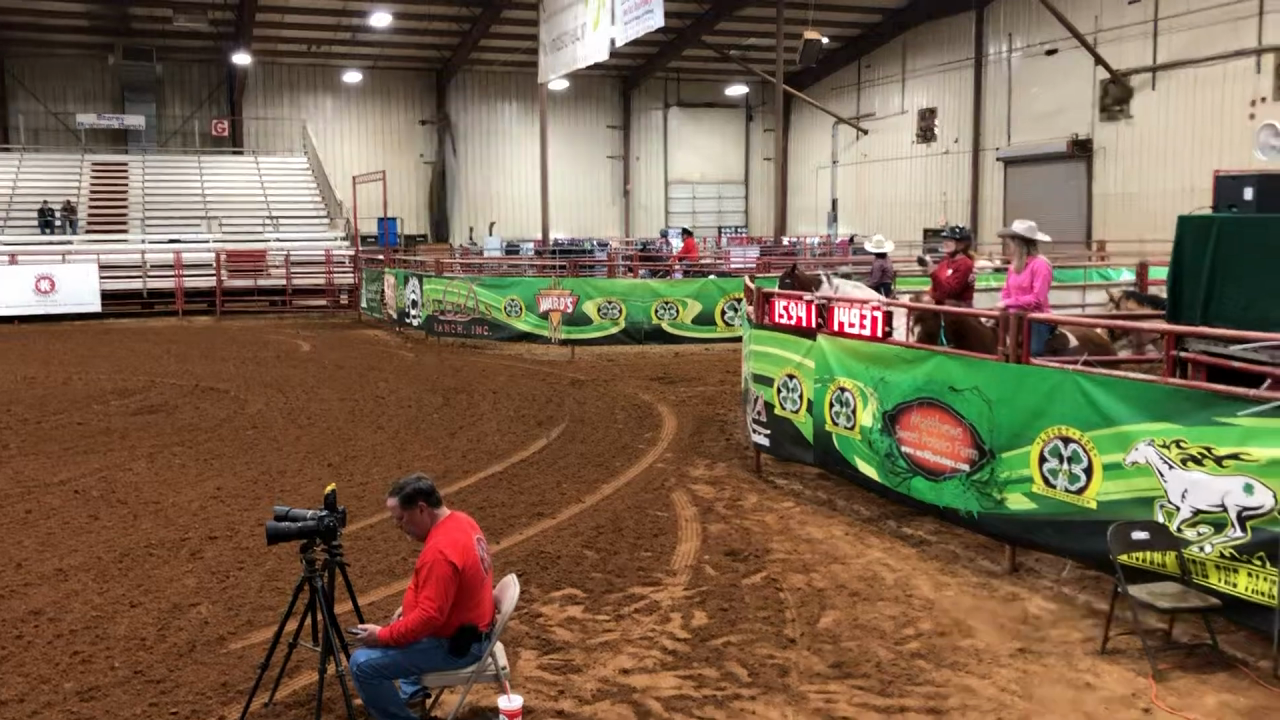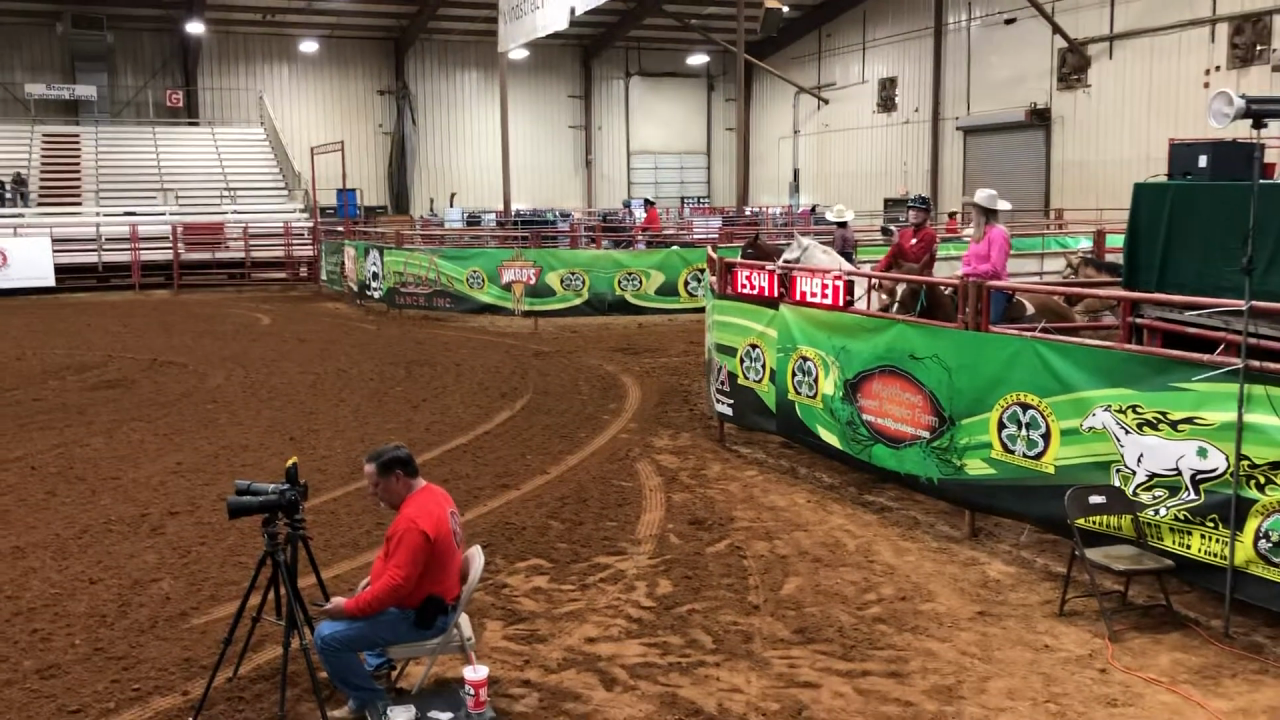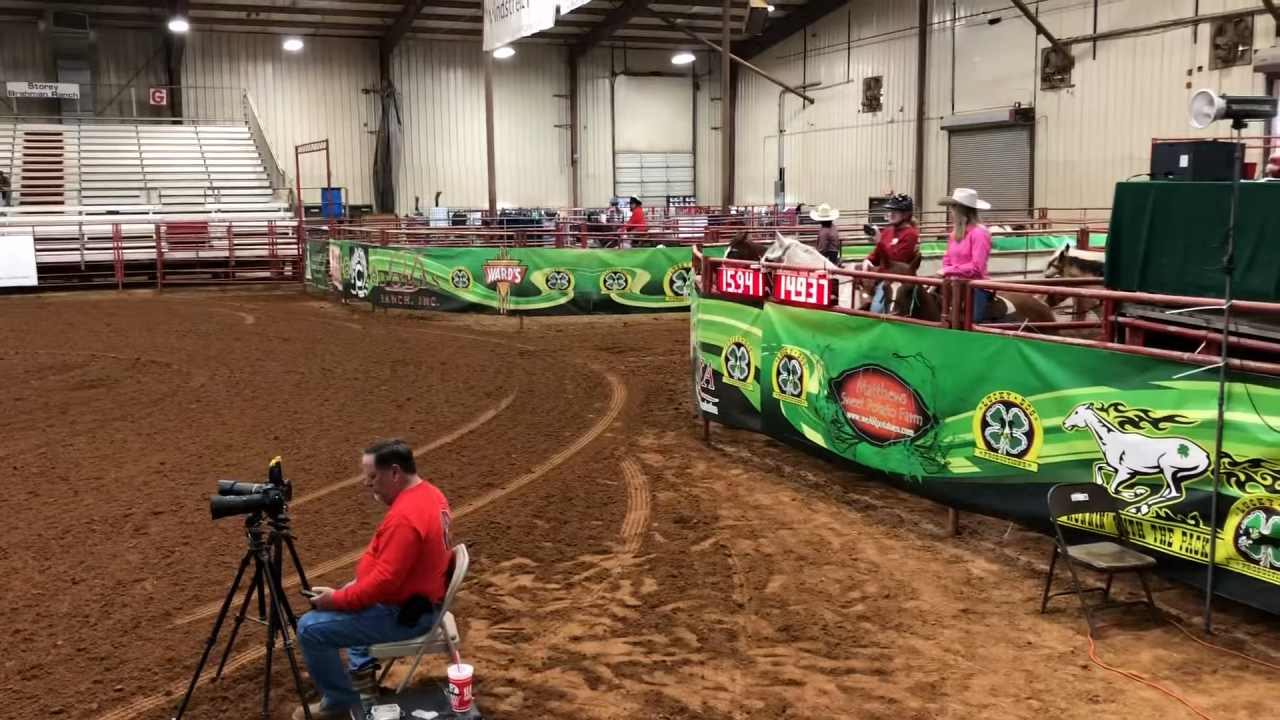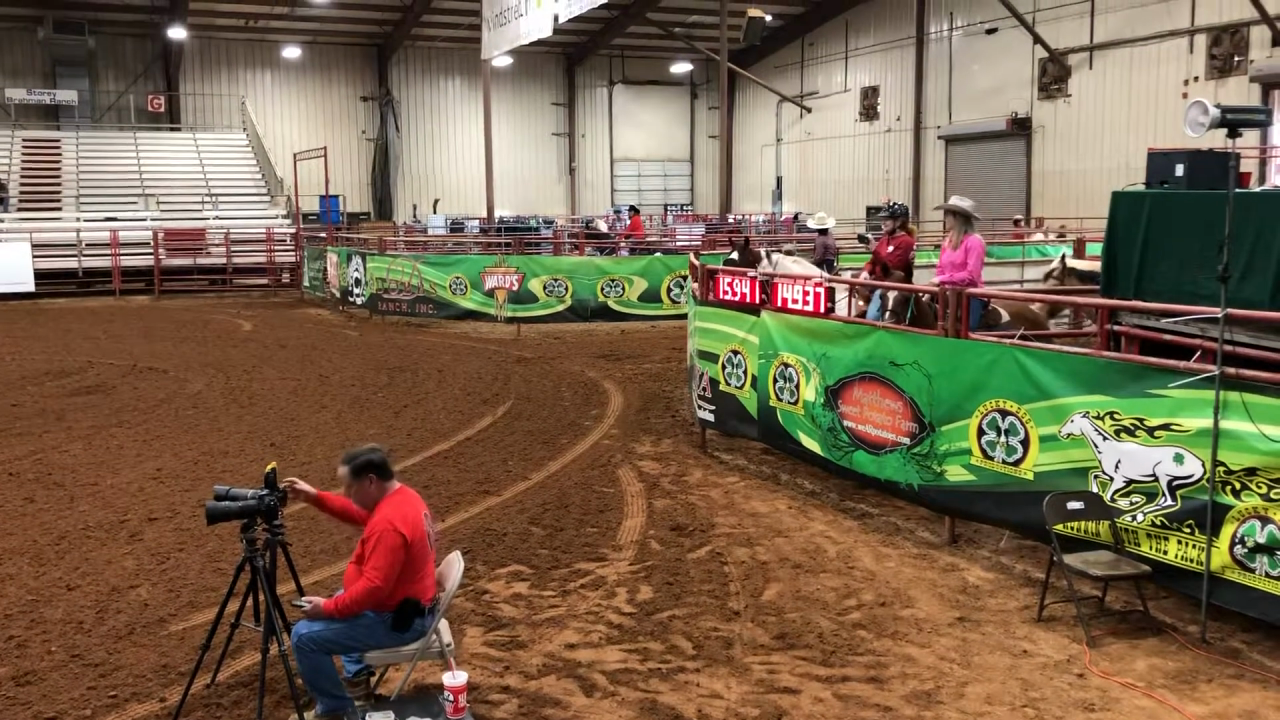
dt=0.7s
person 1, frame 1
left shoulder: (440, 551)
right shoulder: (461, 521)
left elbow: (429, 617)
left wrist: (382, 635)
right wrist: (410, 605)
left hip: (455, 644)
right hip: (469, 628)
left knee: (363, 664)
right knee: (400, 625)
right ankle: (412, 690)
person 1, frame 2
left shoulder: (413, 520)
right shoulder: (435, 494)
left elbow: (396, 586)
left wrist: (349, 608)
right wrist: (376, 577)
left hip: (421, 616)
right hip: (434, 601)
left knee: (327, 636)
right knee: (366, 599)
right ankle: (378, 665)
person 1, frame 3
left shoulder: (404, 517)
right shoulder: (430, 494)
left elbow: (384, 581)
left wrist: (336, 599)
right wrist: (355, 587)
left hip: (405, 613)
right hip: (419, 600)
left knee: (311, 628)
right knee: (350, 597)
right ankle: (362, 668)
person 1, frame 4
left shoulder: (389, 523)
right shoulder: (403, 496)
left elbow: (373, 588)
right elbow: (361, 514)
left wrist: (327, 608)
right wrist: (316, 498)
left hip: (397, 620)
right hip: (409, 606)
left knee: (304, 636)
right knee: (342, 601)
right ankle: (357, 677)
